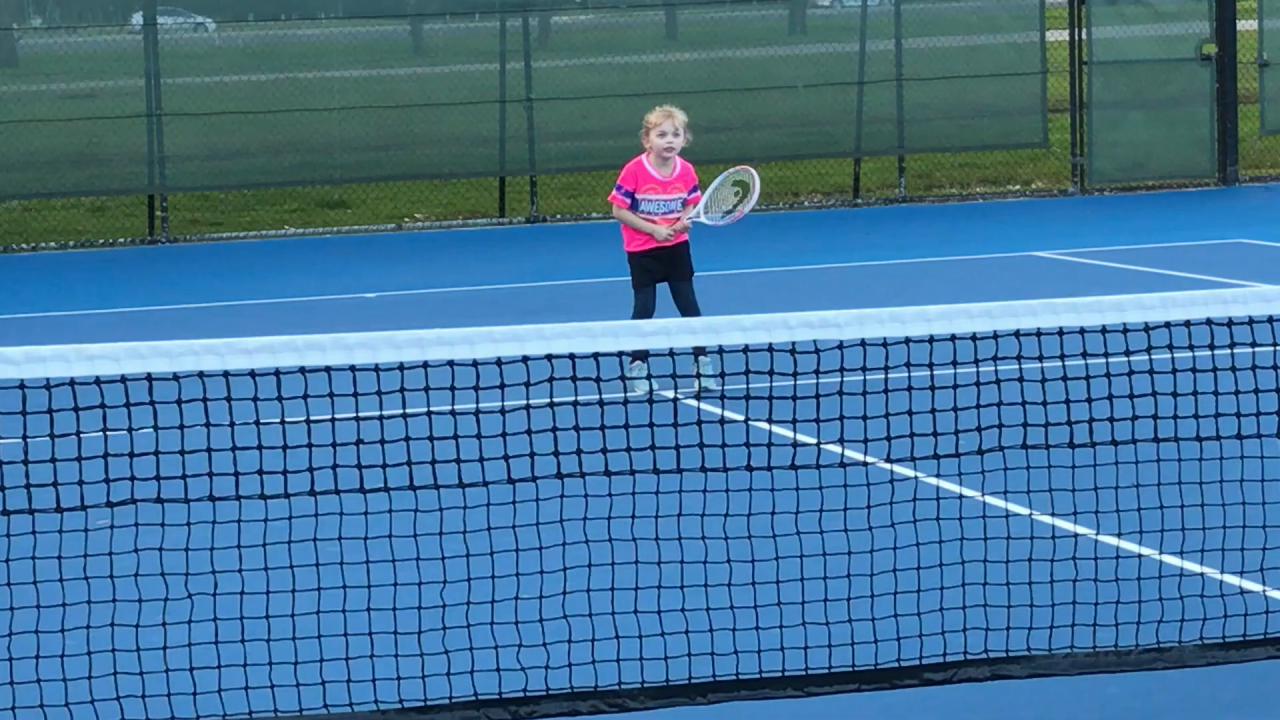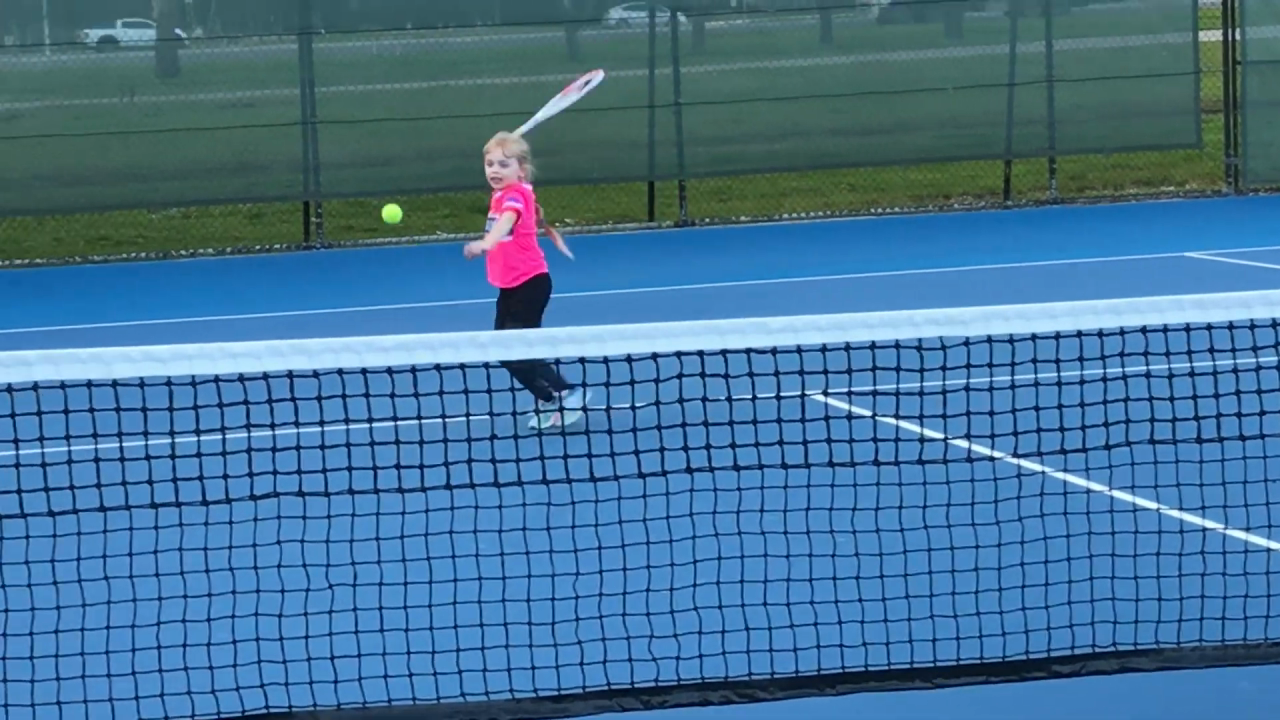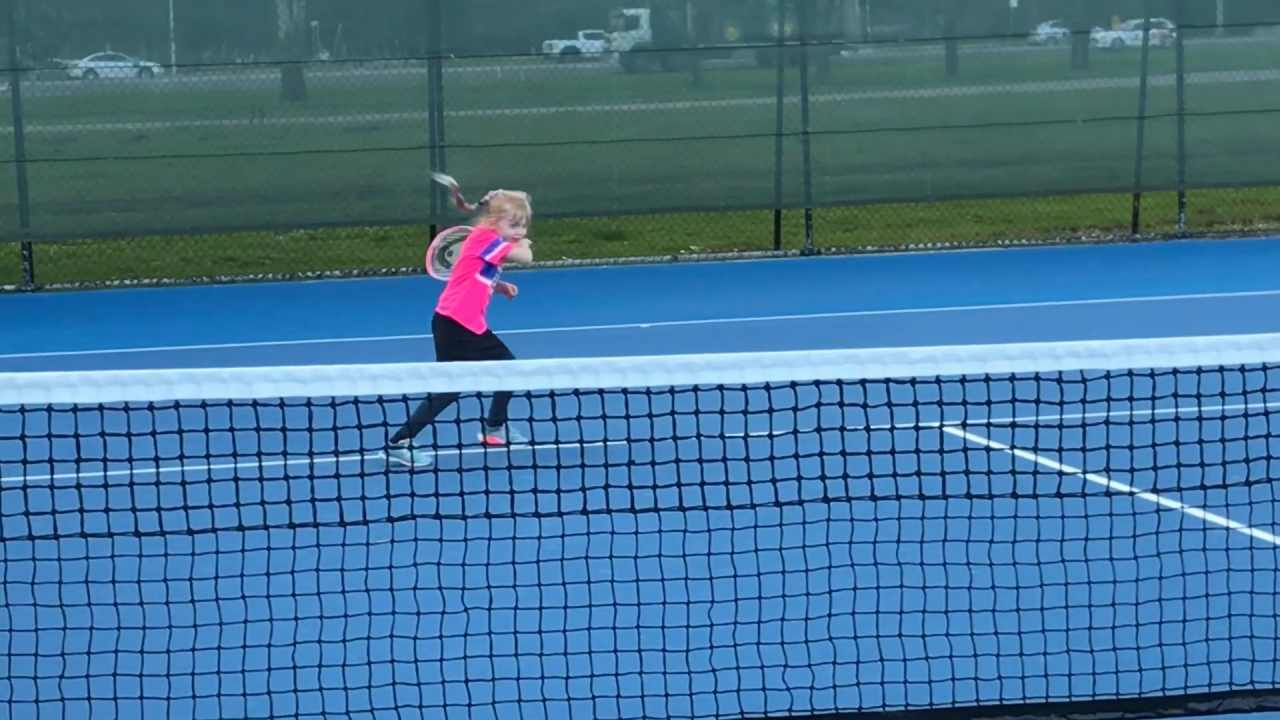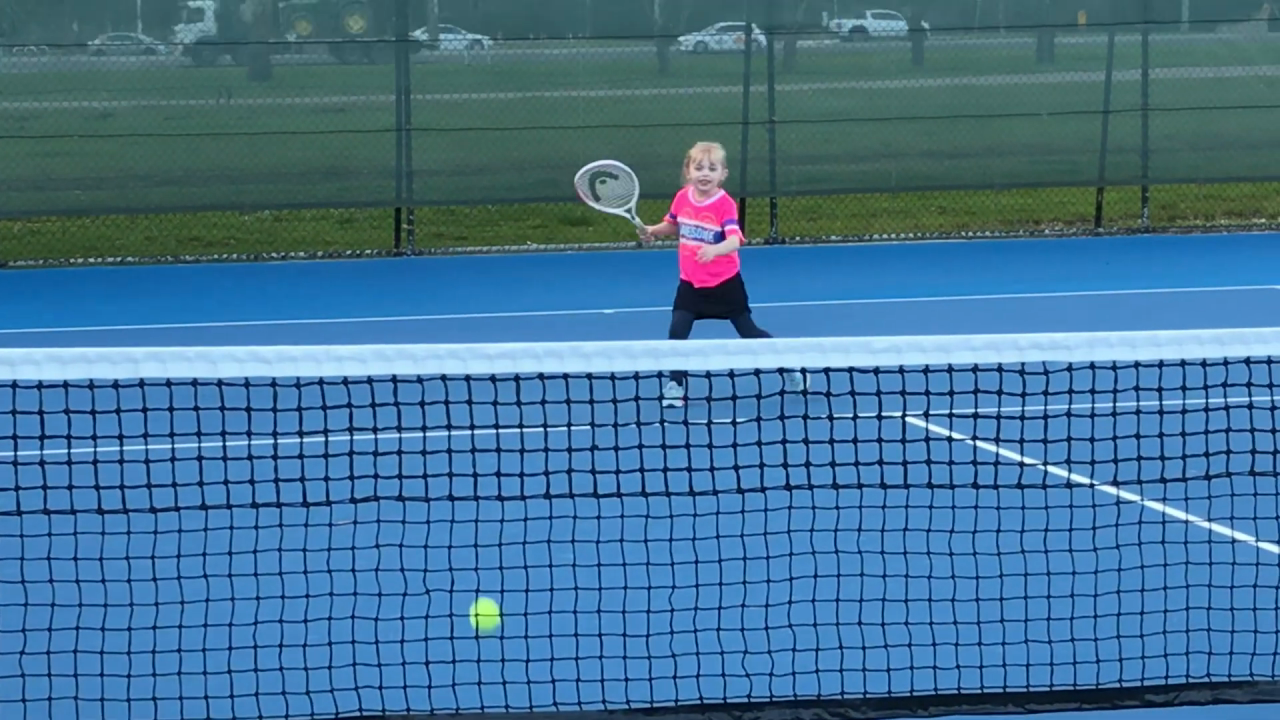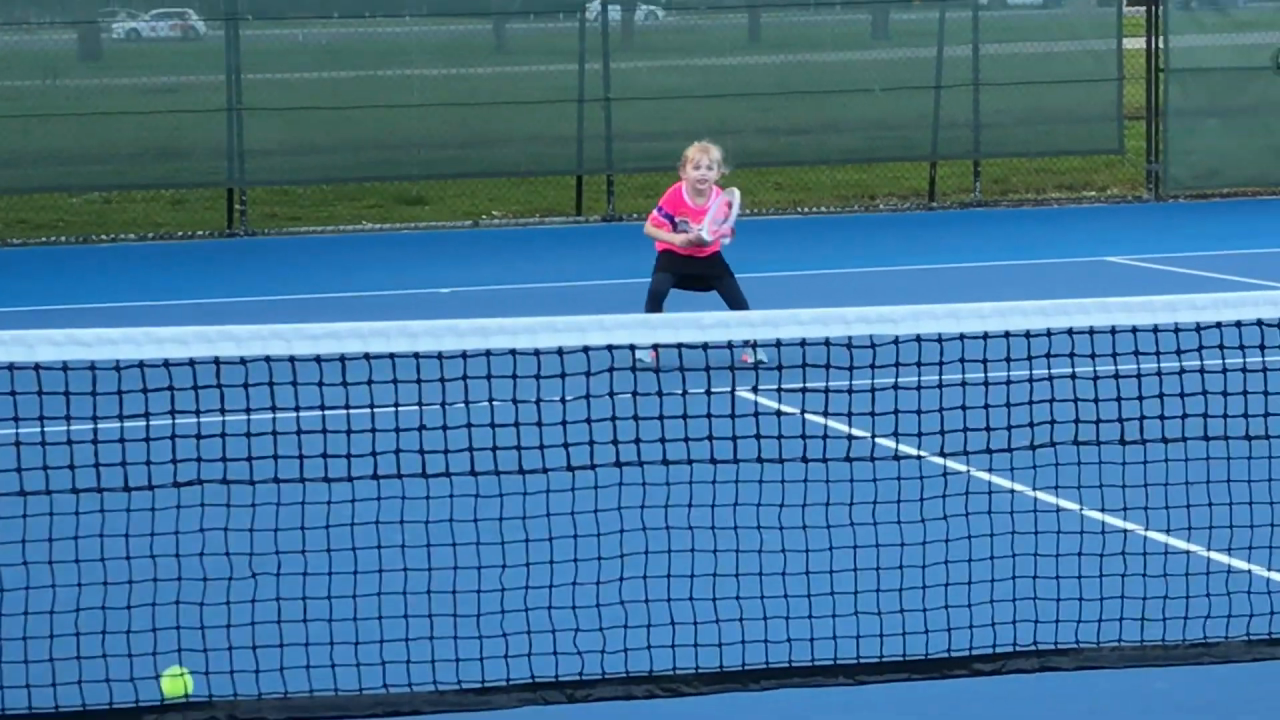
dt=1s
person 1, frame 1
left shoulder: (687, 172)
right shoulder: (633, 171)
left elbow: (694, 208)
right elbow: (618, 210)
left wrist: (684, 222)
right wrist: (653, 227)
left hip: (676, 247)
right hip: (642, 249)
left knee: (689, 307)
right knee: (645, 309)
left ankle: (702, 366)
right ankle: (638, 366)
person 1, frame 2
left shoulder: (517, 193)
right shoulder: (506, 192)
left elbow: (508, 219)
left wrist: (484, 244)
left hip: (530, 283)
right hip: (511, 284)
left ankle: (566, 392)
right ankle: (551, 404)
person 1, frame 3
left shoulder: (496, 244)
right shoulder: (485, 237)
right elbow: (522, 254)
left wrist: (504, 288)
right wrist: (524, 247)
left hip: (474, 326)
right hip: (452, 323)
right knee: (450, 388)
left ankle: (494, 427)
right ankle: (401, 441)
person 1, frame 4
left shoulder: (726, 204)
right shoulder: (682, 198)
left elbow: (735, 240)
right elbow: (671, 225)
left wrist: (714, 250)
right wrist: (652, 230)
left hip: (725, 279)
right hip: (691, 280)
left knee: (747, 331)
right knee: (678, 331)
left ankle: (788, 367)
right ankle: (675, 385)
person 1, frame 5
right shoulder: (673, 195)
left elbow: (722, 237)
right elbow: (649, 228)
left wrist: (710, 237)
right wrist: (677, 238)
left hip: (707, 255)
right hip: (672, 252)
left knee: (736, 300)
right knee: (656, 291)
left ankle: (751, 347)
right ankle: (647, 346)
